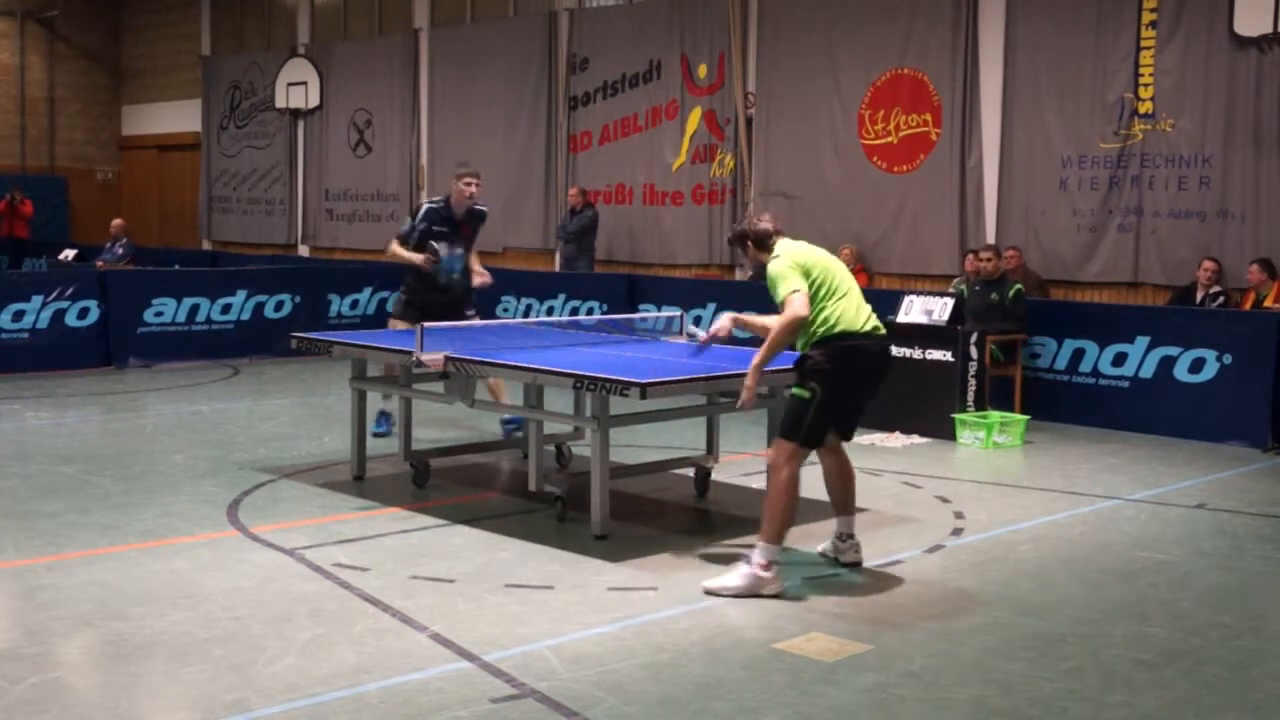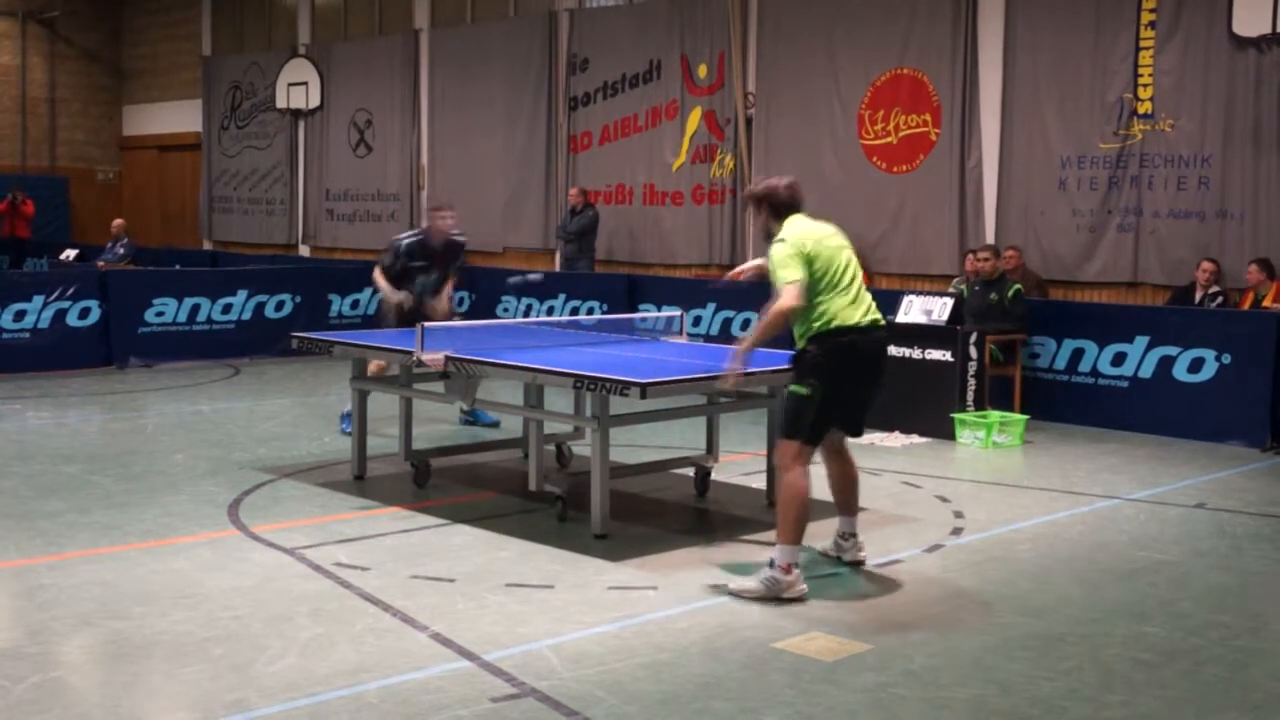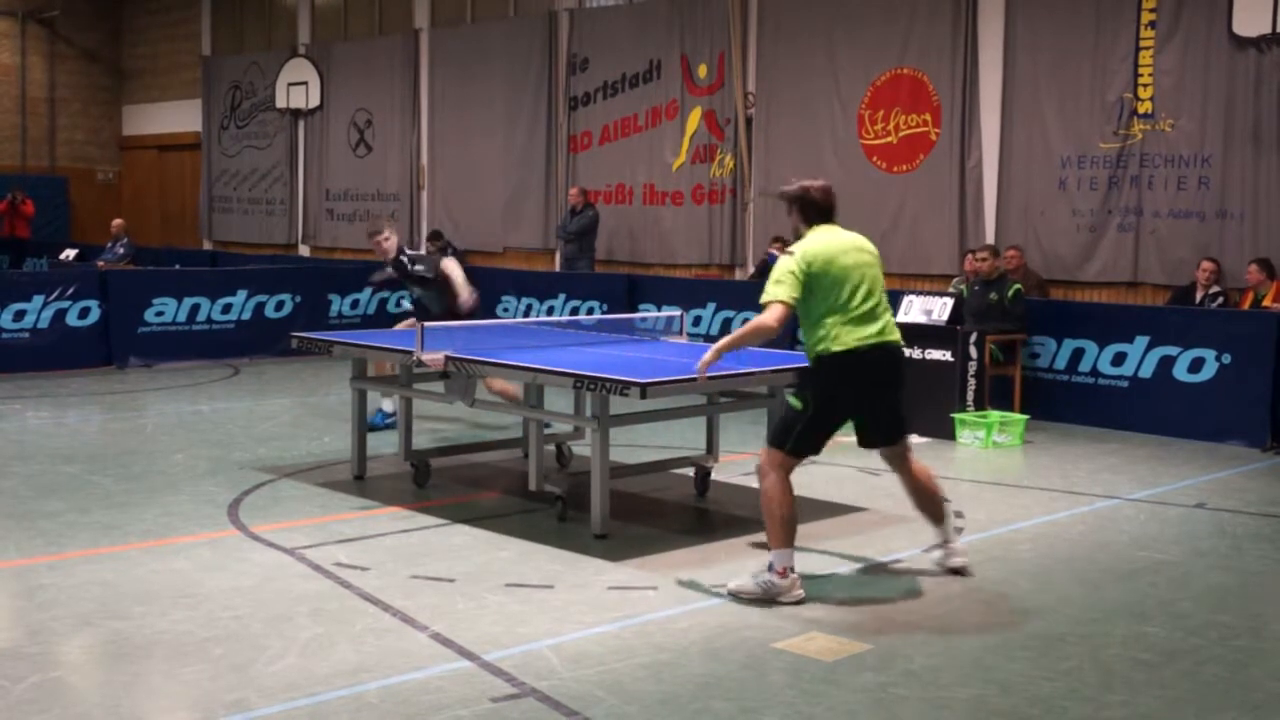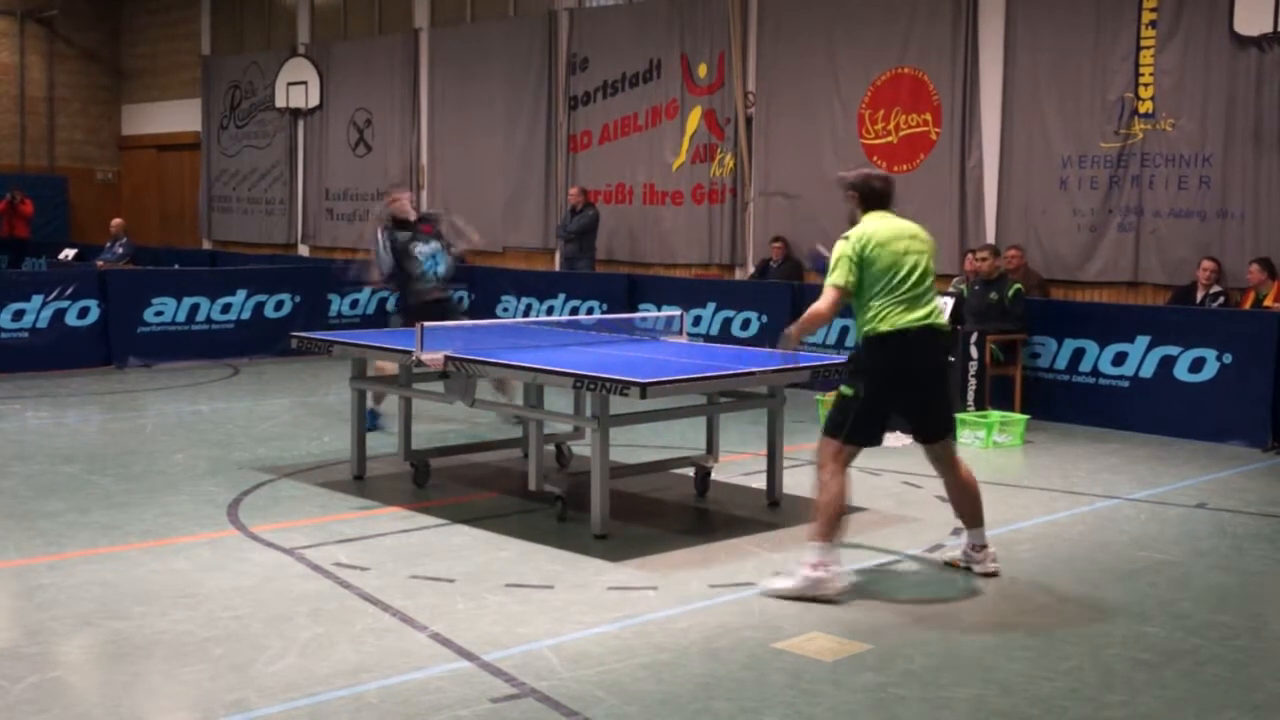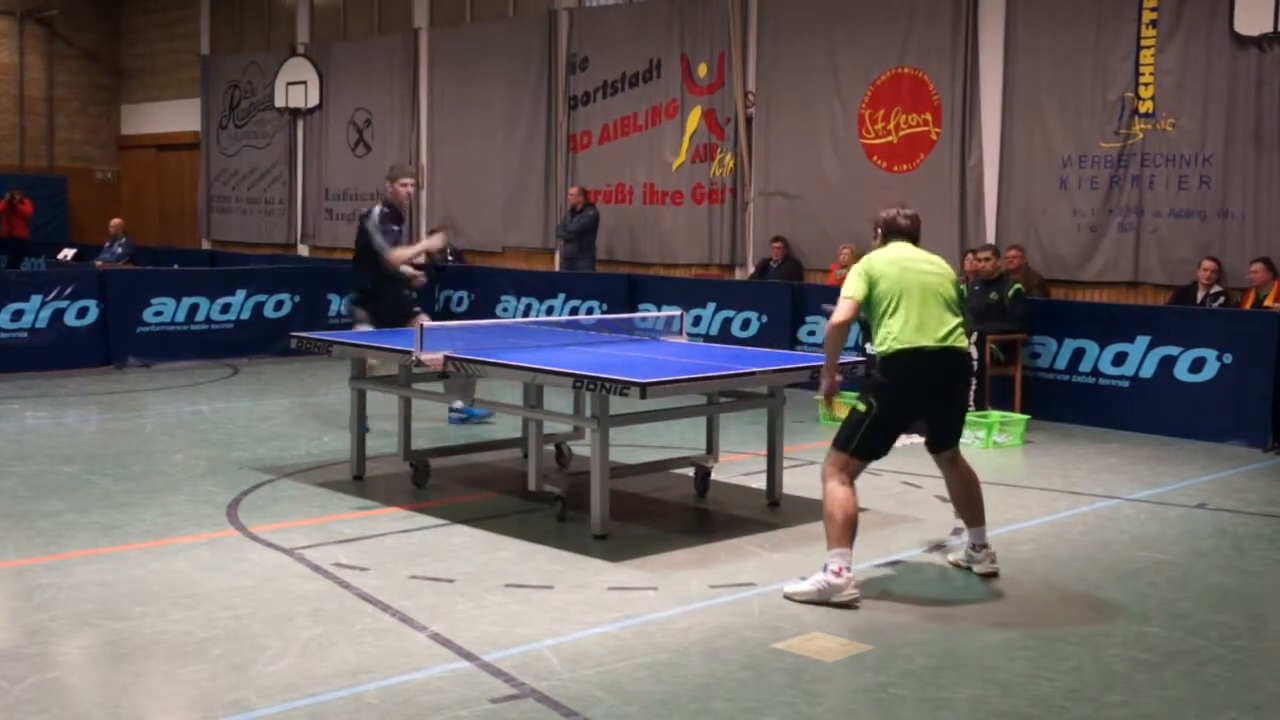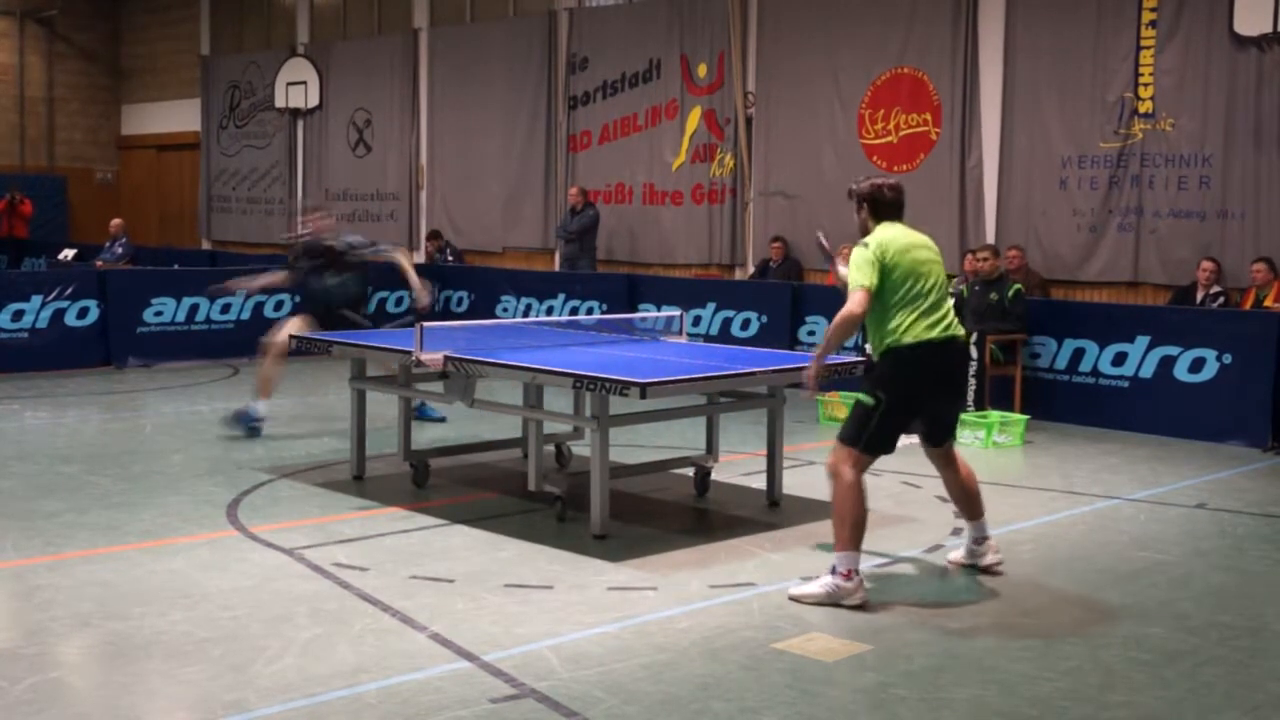
dt=0.3s
person 1, frame 1
left shoulder: (781, 261)
right shoulder: (805, 252)
left elbow: (798, 315)
left wrist: (756, 365)
right wrist: (738, 320)
left hip: (839, 352)
right hip: (870, 348)
left knee: (784, 457)
right knee: (828, 443)
left ankle: (762, 568)
right ankle: (845, 542)
person 1, frame 2
left shoulder: (787, 242)
right shoulder: (824, 231)
left elbow: (789, 303)
left wrist: (743, 348)
right wrist: (765, 266)
left hip: (835, 346)
right hip: (870, 340)
left knee: (791, 457)
right knee: (833, 442)
left ankle: (785, 571)
right ankle: (848, 539)
person 1, frame 3
left shoulder: (798, 255)
right shoulder: (864, 246)
left elbow: (770, 323)
left wrist: (720, 348)
left hip: (836, 366)
right hip: (884, 359)
left knee: (773, 465)
right knee: (901, 458)
left ankle: (781, 575)
right ankle: (951, 546)
person 1, frame 4
left shoulder: (854, 239)
right shoulder: (920, 234)
left elbow: (826, 307)
left wrist: (793, 334)
left hip: (885, 351)
right hip: (931, 345)
left knee: (832, 456)
right knee: (944, 454)
left ankle: (820, 568)
right ankle: (980, 550)
person 1, frame 5
left shoulder: (869, 264)
right shoulder: (941, 266)
left elbow: (840, 321)
left wrist: (829, 372)
left hip: (903, 368)
right hip: (954, 364)
left knee: (838, 469)
right knee: (949, 454)
left ankle: (837, 575)
right ankle: (980, 550)
person 1, frame 6
left shoulder: (871, 247)
right shoulder: (926, 243)
left elbow: (855, 311)
left wrist: (819, 357)
left hip: (906, 361)
right hip: (951, 355)
left knee: (844, 464)
right knee: (942, 452)
left ankle: (847, 577)
right ankle: (981, 544)
person 2, frame 1
left shoulder: (479, 215)
right shoulder: (428, 211)
right elbow: (392, 249)
left wrist: (475, 269)
right wrist: (414, 258)
left hip: (456, 297)
right hip: (417, 295)
left ankle: (507, 414)
right ankle: (385, 412)
person 2, frame 2
left shoulder: (456, 243)
right shoulder: (405, 244)
right elbow: (378, 273)
left wrist: (444, 298)
right wrist: (390, 294)
left hip: (433, 309)
right hip: (401, 309)
right knee: (381, 362)
left ankle: (468, 410)
right ankle: (351, 412)
person 2, frame 3
left shoulder: (408, 260)
right shoulder: (399, 262)
left elbow: (448, 264)
left wrist: (463, 290)
left hip: (460, 320)
right hip: (436, 319)
left knee: (494, 385)
right ankle: (388, 411)
person 2, frame 4
left shoulder: (431, 222)
right shoulder: (387, 234)
right elbow: (378, 277)
left hip: (445, 309)
right hip: (413, 314)
right knee: (384, 369)
right ankle: (374, 411)
person 2, frame 5
left shoulder: (397, 215)
right shoulder: (376, 217)
right elbow: (393, 258)
left wrist: (409, 272)
right wrist: (426, 245)
left hip: (400, 299)
right hip: (368, 302)
left ankle: (458, 406)
person 2, frame 6
left shoulder: (349, 246)
right shoulder: (303, 247)
left elbow: (396, 255)
right elbow: (291, 277)
left wrist: (416, 285)
right wrist: (256, 282)
left hip: (350, 315)
right hip: (316, 313)
right knee: (275, 345)
left ankle: (418, 404)
right ankle: (256, 413)
